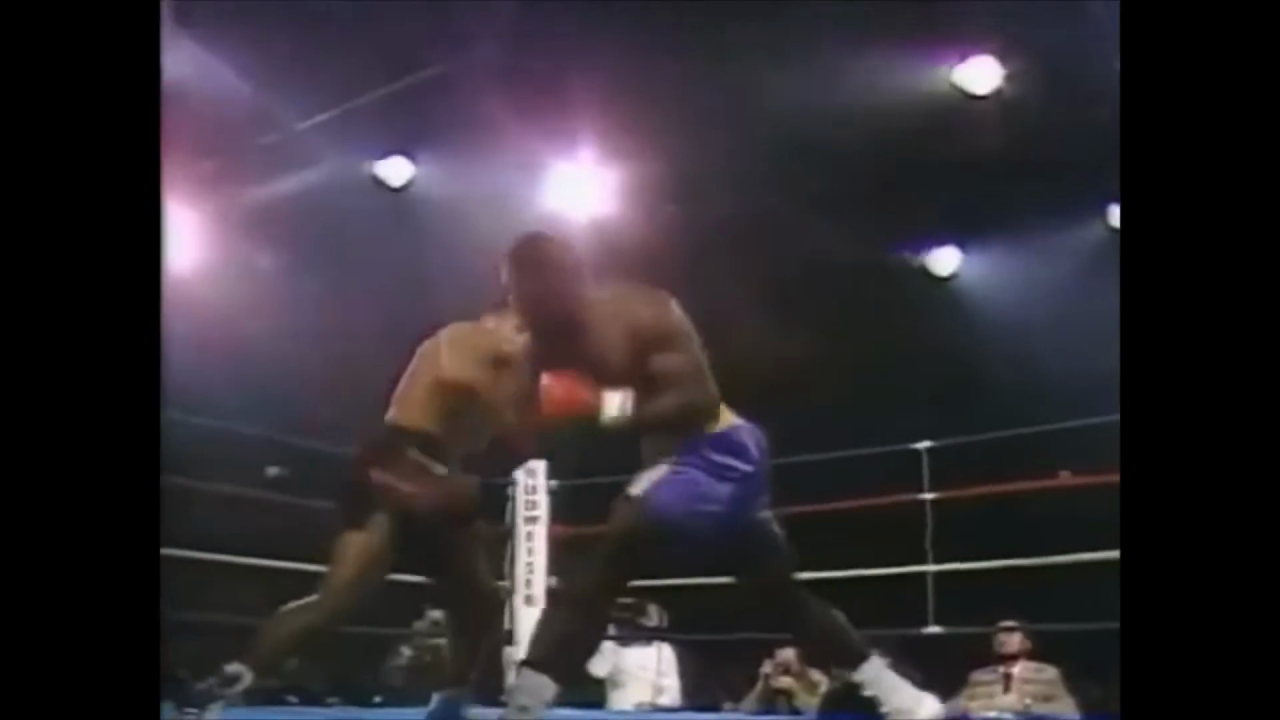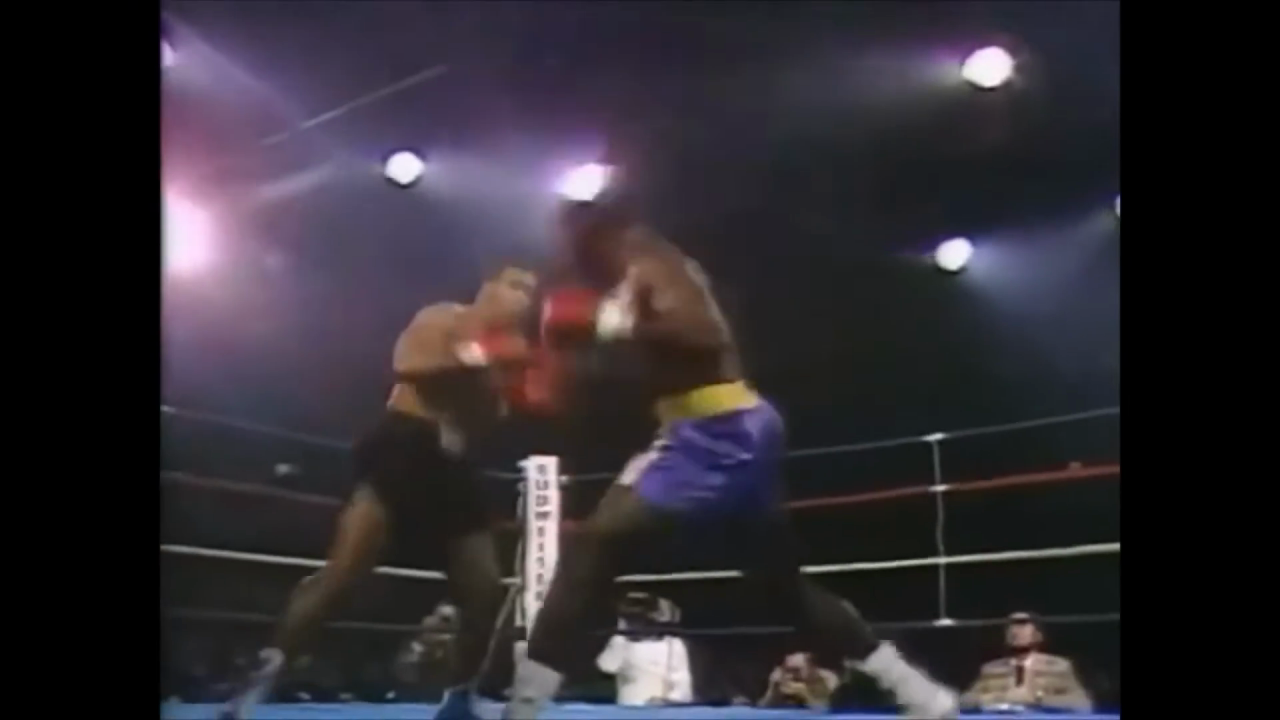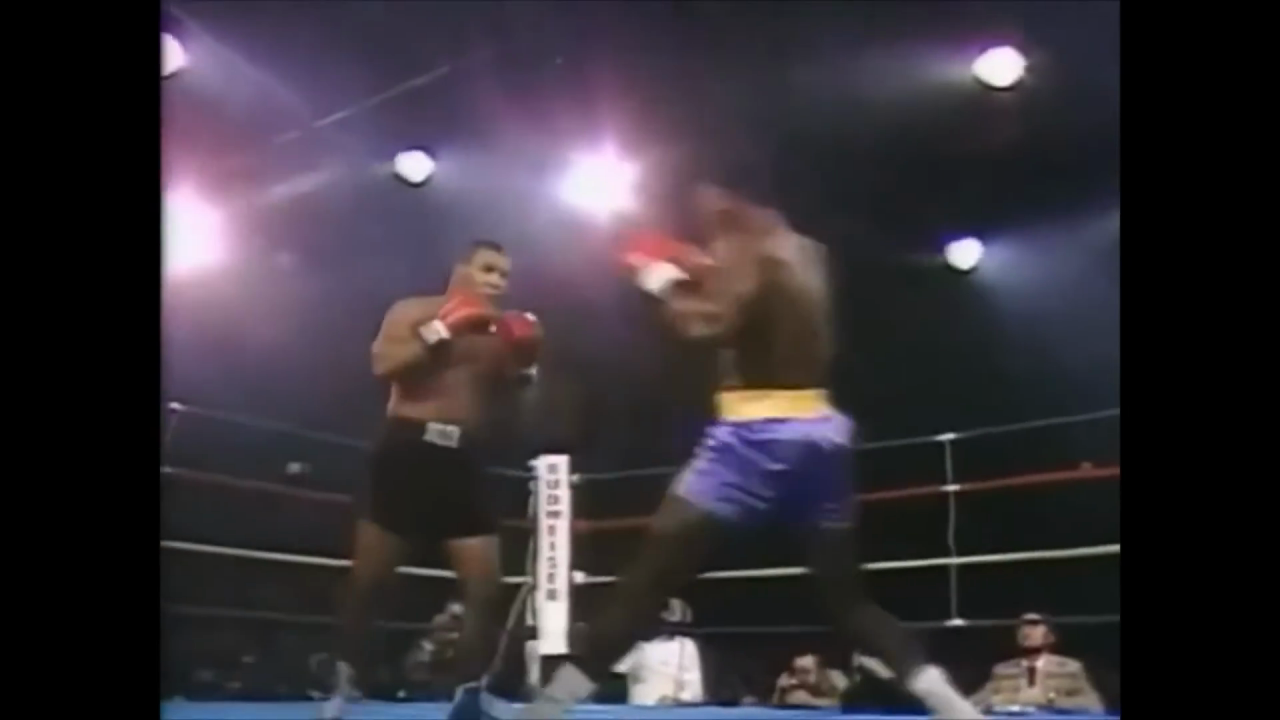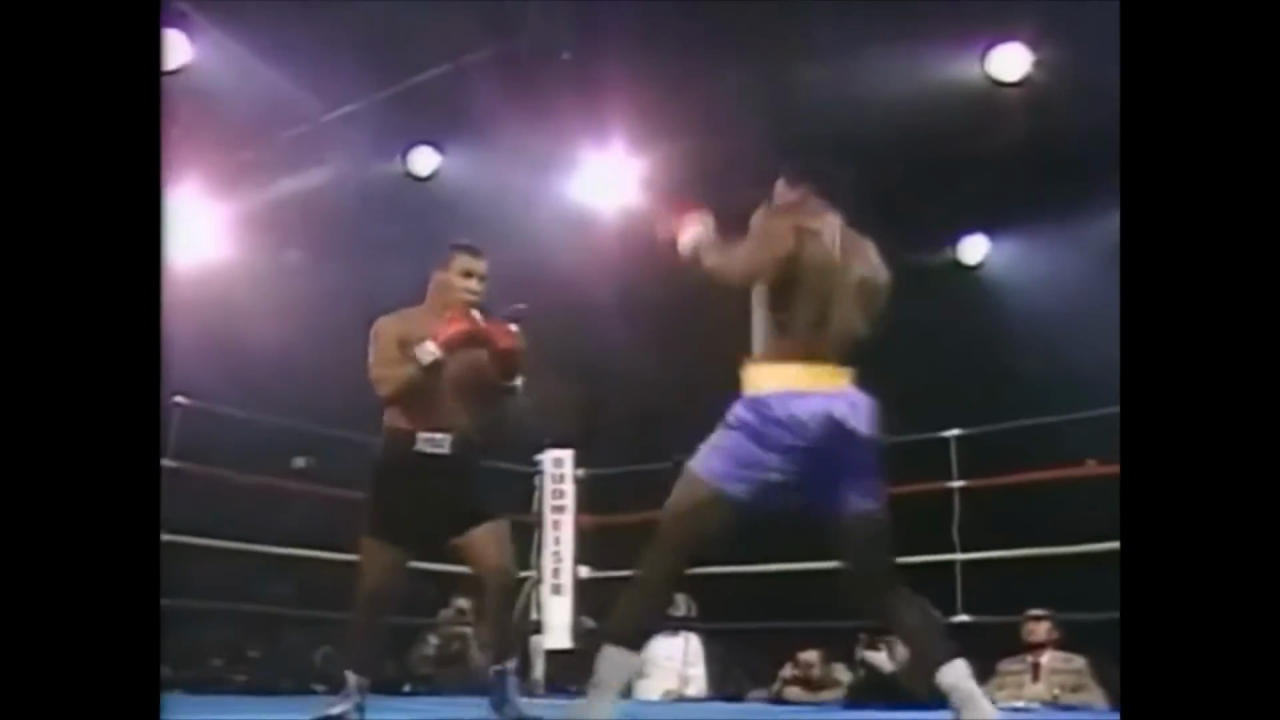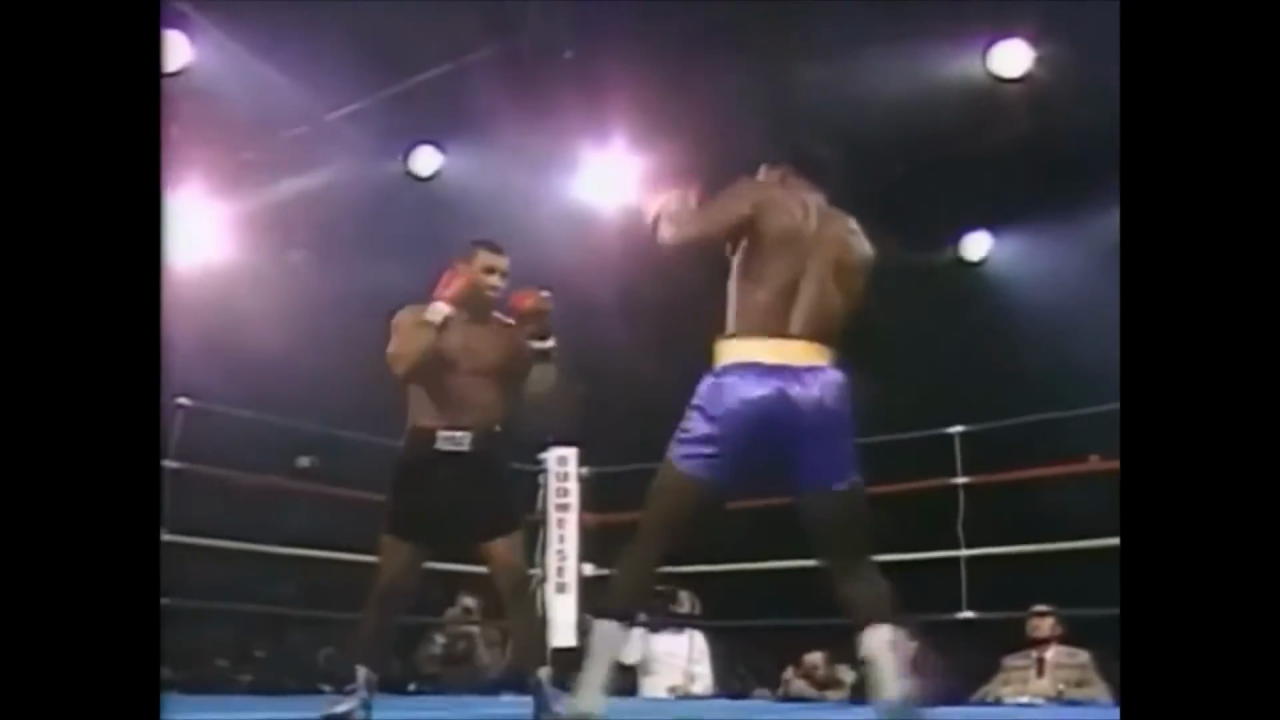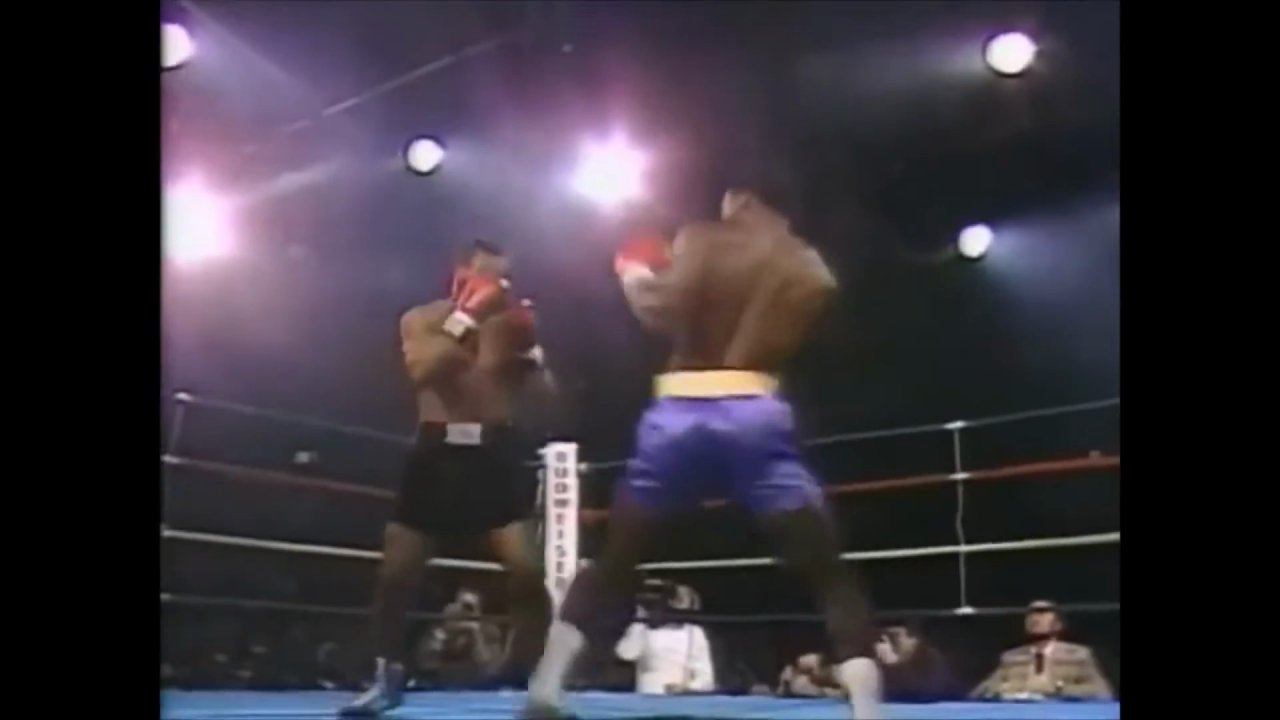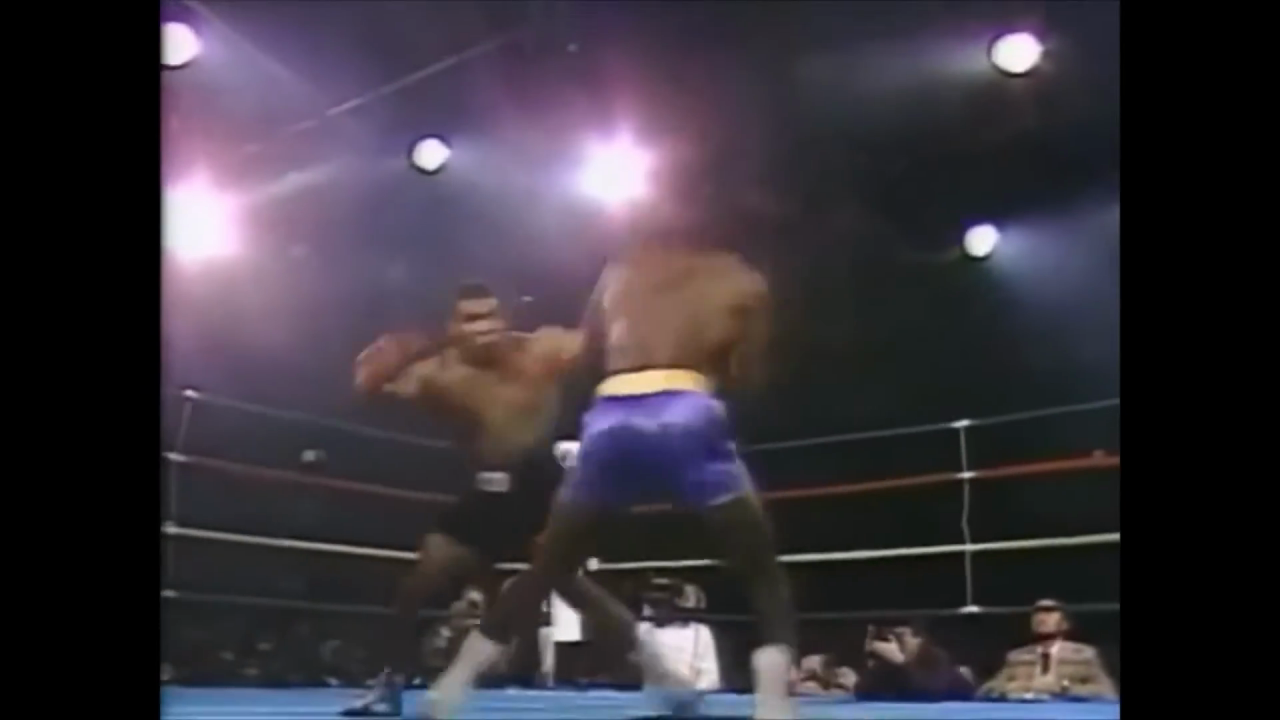
dt=0.2s
person 1, frame 1
left shoulder: (639, 310)
right shoulder: (564, 330)
left elbow: (699, 402)
left wrist: (611, 407)
left hip: (713, 453)
right hip: (700, 456)
left knee: (590, 583)
right knee: (786, 597)
person 1, frame 2
left shoulder: (653, 264)
right shoulder: (634, 274)
left elbow: (705, 335)
left wrist: (613, 322)
left hip: (714, 435)
right hip: (726, 434)
left knee: (587, 559)
right knee: (787, 587)
person 1, frame 3
left shoulder: (744, 244)
right shoulder: (804, 253)
left elbow: (713, 323)
left wrist: (664, 281)
right wrist: (703, 272)
left hip: (761, 435)
right hip: (823, 431)
left knee: (647, 577)
right knee: (849, 601)
person 1, frame 4
left shoulder: (785, 222)
right shoulder: (868, 257)
left elbow: (737, 270)
left wrist: (696, 239)
left hip: (779, 408)
right hip: (846, 410)
left knee: (664, 557)
right knee: (881, 587)
person 1, frame 5
left shoulder: (762, 201)
right shoulder: (853, 240)
left elbow: (683, 230)
left wrist: (663, 209)
left hip: (743, 386)
right hip: (818, 389)
left knee: (646, 547)
right knee: (852, 563)
person 1, frame 6
left shoulder: (705, 239)
right shoulder: (812, 270)
left elbow: (664, 311)
left wrist: (636, 276)
left hip: (679, 416)
right hip: (755, 416)
left knee: (608, 569)
right knee: (833, 581)
person 1, frame 7
left shoulder: (629, 269)
right shoulder: (742, 283)
left elbow: (593, 333)
right elbow: (746, 371)
left hip: (611, 421)
right hip: (687, 417)
left knee: (546, 570)
right knee: (764, 574)
person 2, frame 1
left shoulder: (503, 374)
right shoulder: (464, 339)
right elbow: (452, 375)
left hip: (432, 483)
right hip: (394, 466)
left knee: (482, 600)
right knee: (339, 597)
person 2, frame 2
left shoulder: (500, 359)
right shoulder: (443, 320)
left elbow: (488, 418)
right elbow: (407, 364)
left wrist: (519, 396)
right wrist: (477, 353)
left hip: (448, 462)
right hip: (403, 447)
left knee: (486, 593)
right knee: (343, 570)
right ankle: (265, 672)
person 2, frame 3
left shoulder: (503, 334)
right shoulder: (411, 312)
right elbow: (384, 364)
left wrist: (524, 359)
right wrist: (443, 327)
left hip: (460, 462)
right hip: (409, 452)
left knee: (486, 591)
right knee: (366, 580)
person 2, frame 4
left shoulder: (486, 337)
right shoulder: (394, 327)
right elbow: (386, 388)
left wrist: (509, 366)
right wrist: (436, 346)
left hip: (460, 468)
right hip: (405, 464)
left knee: (503, 577)
right knee: (374, 589)
person 2, frame 5
left shoulder: (511, 332)
right shoulder: (414, 318)
left elbow: (542, 392)
right elbow: (404, 366)
left wrist: (543, 337)
right wrist: (443, 308)
left hip: (483, 463)
right hip: (427, 460)
left knee: (515, 584)
right knee: (390, 586)
person 2, frame 6
left shoulder: (513, 325)
right shoulder: (422, 320)
right elbow: (423, 371)
left wrist: (528, 347)
right wrist: (466, 317)
left hip: (493, 455)
right hip: (438, 454)
left knee: (526, 574)
right knee: (395, 575)
right ankle: (387, 681)
person 2, frame 7
left shoulder: (541, 349)
right shoulder: (439, 369)
right elbow: (373, 382)
left hip: (538, 486)
right hip: (486, 492)
left knee: (567, 581)
right knee: (414, 587)
right ankle: (390, 687)
